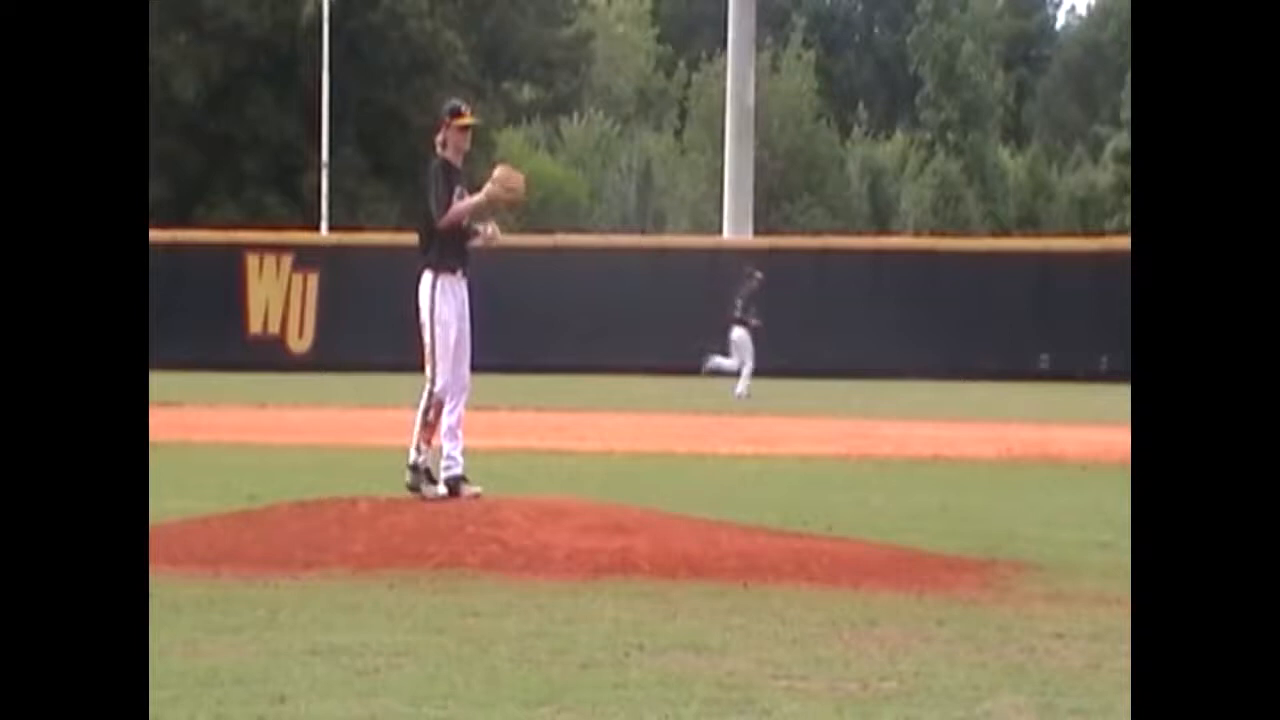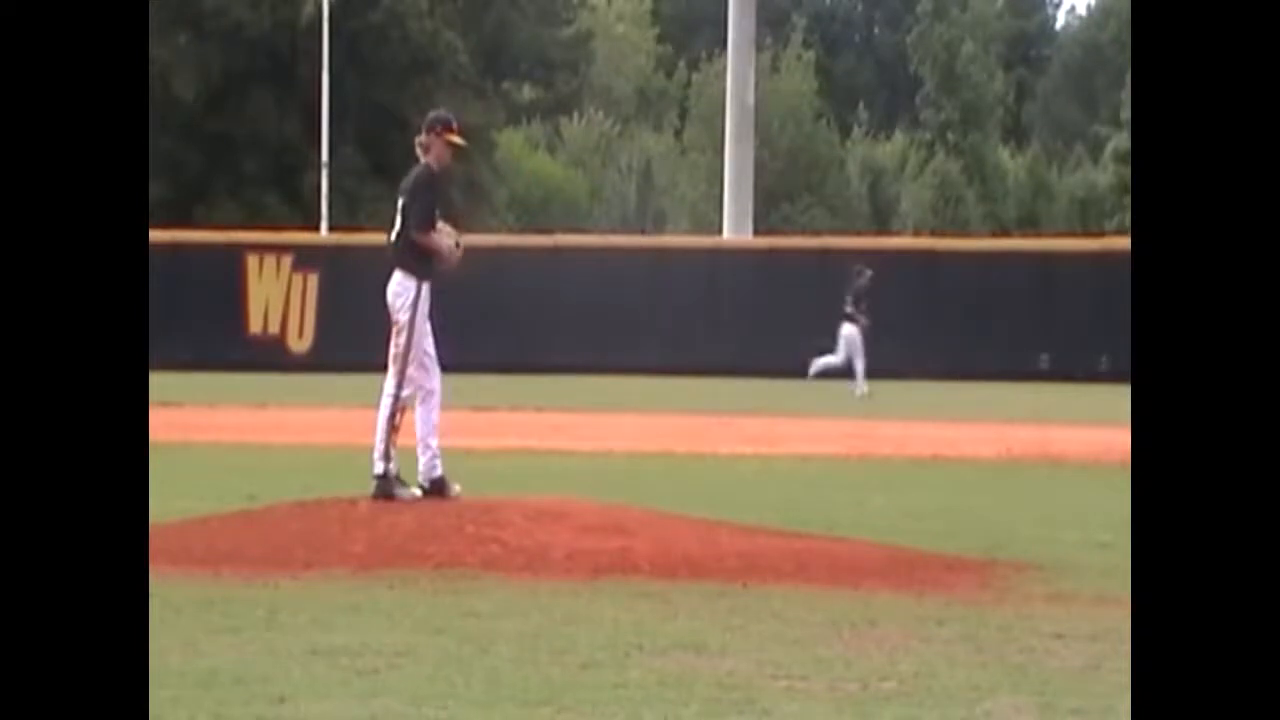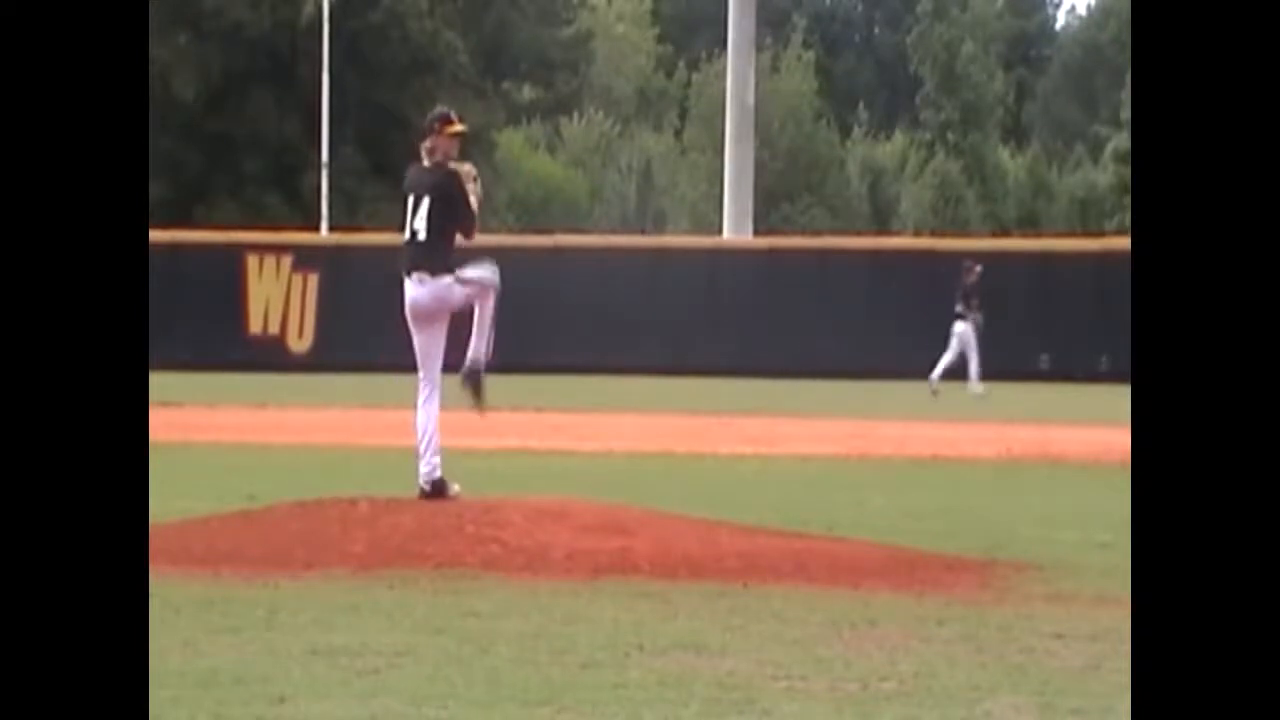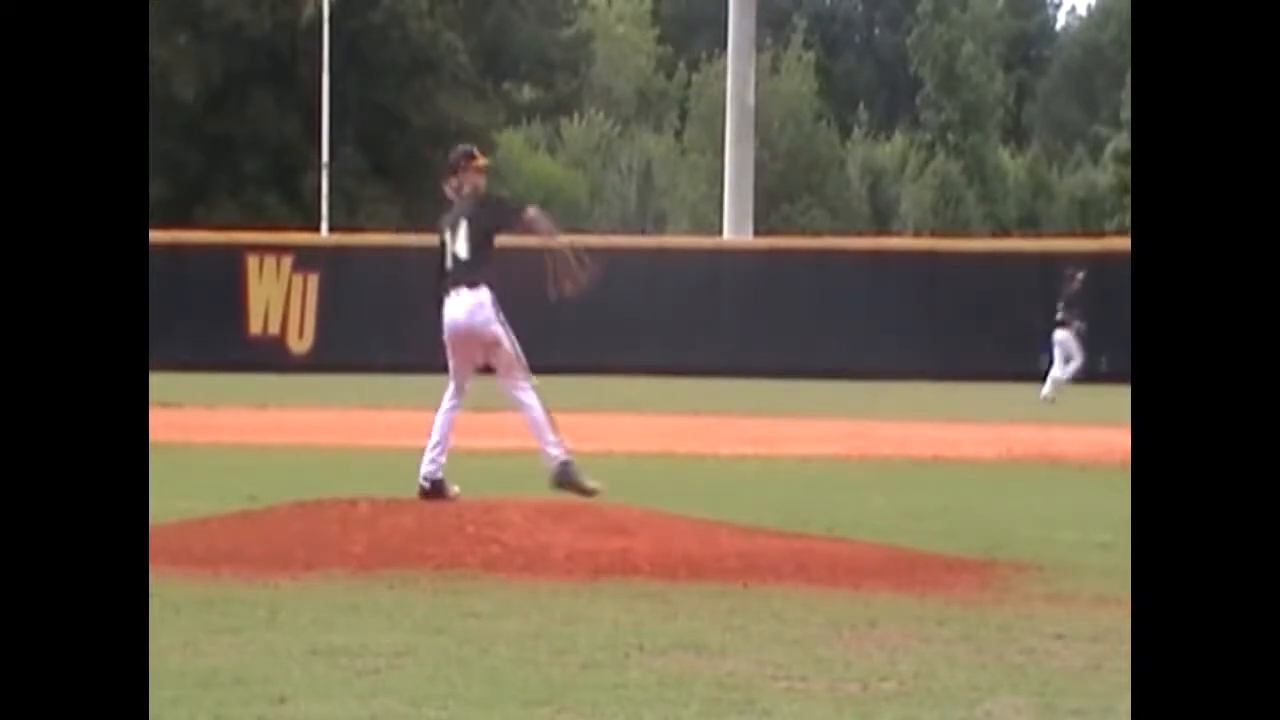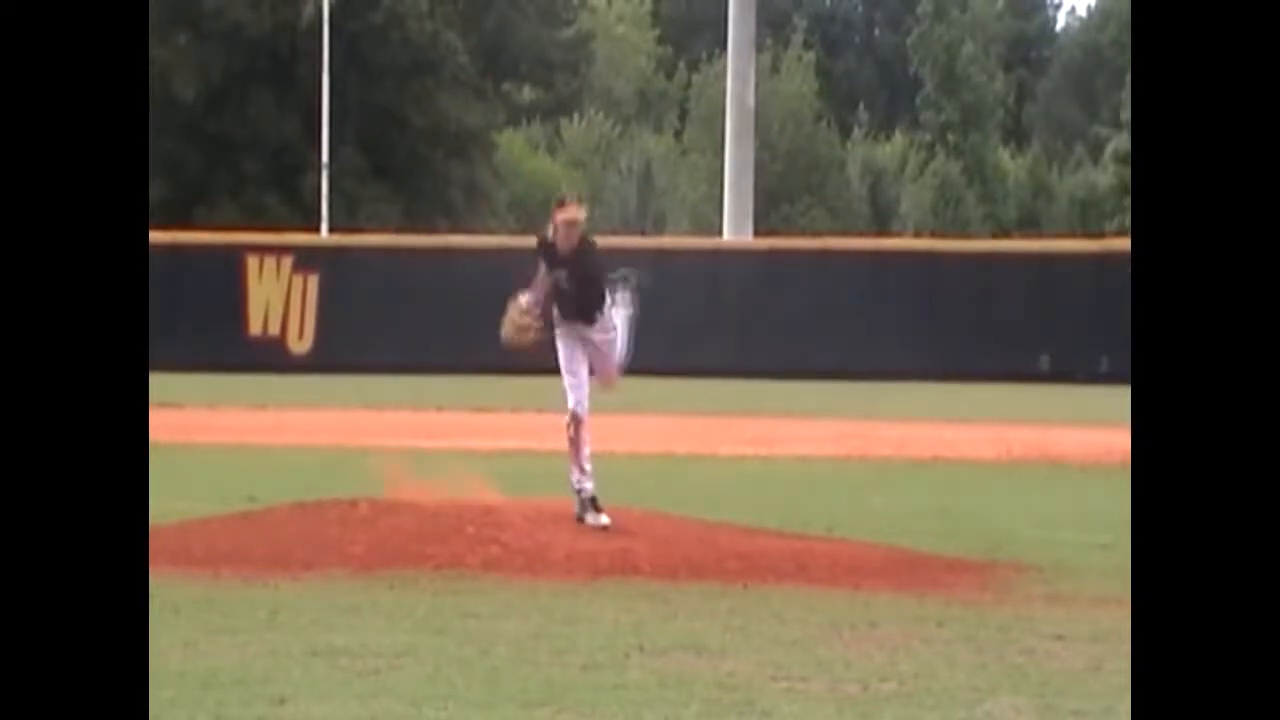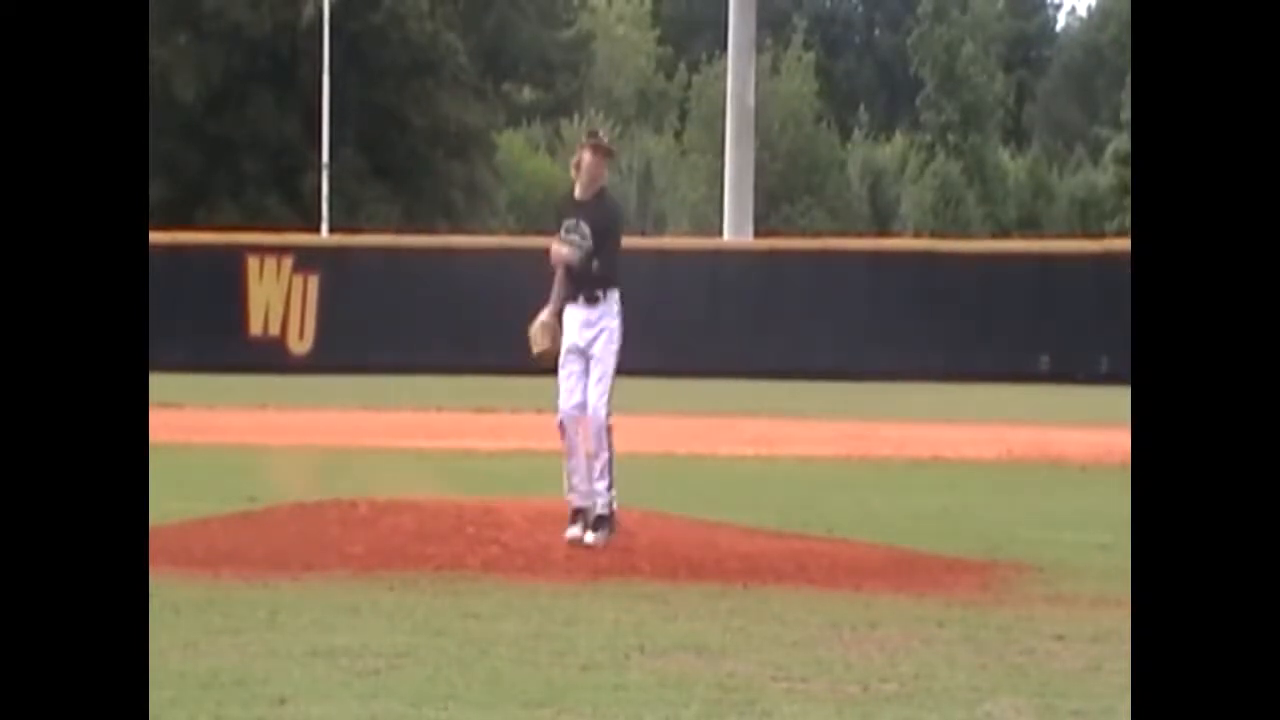
dt=0.7s
person 1, frame 1
left shoulder: (460, 173)
right shoulder: (437, 169)
right elbow: (443, 218)
left wrist: (480, 230)
right wrist: (483, 197)
left hip: (459, 282)
right hip: (438, 283)
left knee: (459, 381)
right knee: (439, 380)
left ankle: (451, 471)
right ankle: (418, 465)
person 1, frame 2
left shoulder: (414, 178)
right shoulder: (427, 177)
right elbow: (418, 231)
left wrist: (439, 236)
right wrist: (444, 249)
left hip: (409, 284)
right hip: (410, 286)
left knee: (429, 382)
right knee: (400, 382)
left ankle: (431, 474)
right ankle: (384, 473)
person 1, frame 3
left shoulder: (412, 175)
right shoulder: (448, 178)
right elbow: (468, 230)
right wrist: (473, 195)
left hip: (412, 288)
right hip: (441, 284)
left knee: (428, 383)
right knee: (489, 276)
left ankle: (430, 475)
right ankle: (474, 365)
person 1, frame 4
left shoulder: (447, 222)
right shoulder: (483, 204)
right elbow: (526, 216)
right wrist: (552, 234)
left hip: (451, 310)
right hip: (478, 304)
left knee: (454, 393)
right knee: (522, 386)
left ankle: (431, 477)
right ankle: (560, 463)
person 1, frame 5
left shoulder: (590, 260)
right shoulder: (546, 242)
left elbow: (586, 312)
right wrist: (534, 294)
left hip: (598, 323)
right hip: (568, 326)
left knee: (610, 376)
right knee: (578, 407)
right ankle: (585, 496)
person 1, frame 6
left shoulder: (610, 210)
right shoulder: (565, 206)
left elbow: (607, 265)
left wrist: (572, 257)
right wrist: (552, 304)
left hip: (605, 311)
right hip: (574, 311)
left knee: (598, 410)
right knee: (568, 409)
left ankle: (602, 510)
right ankle: (578, 506)
